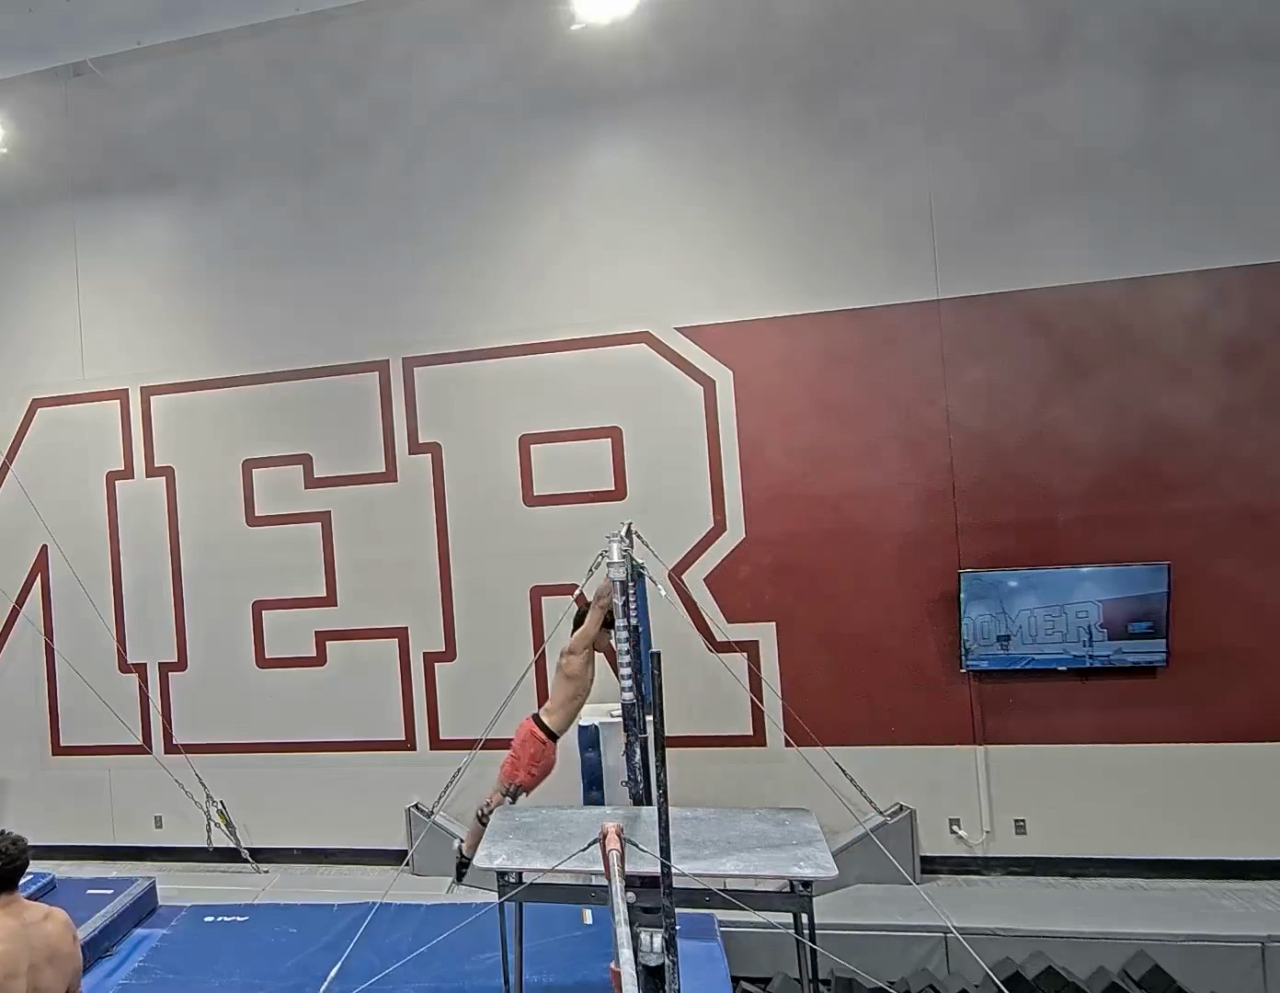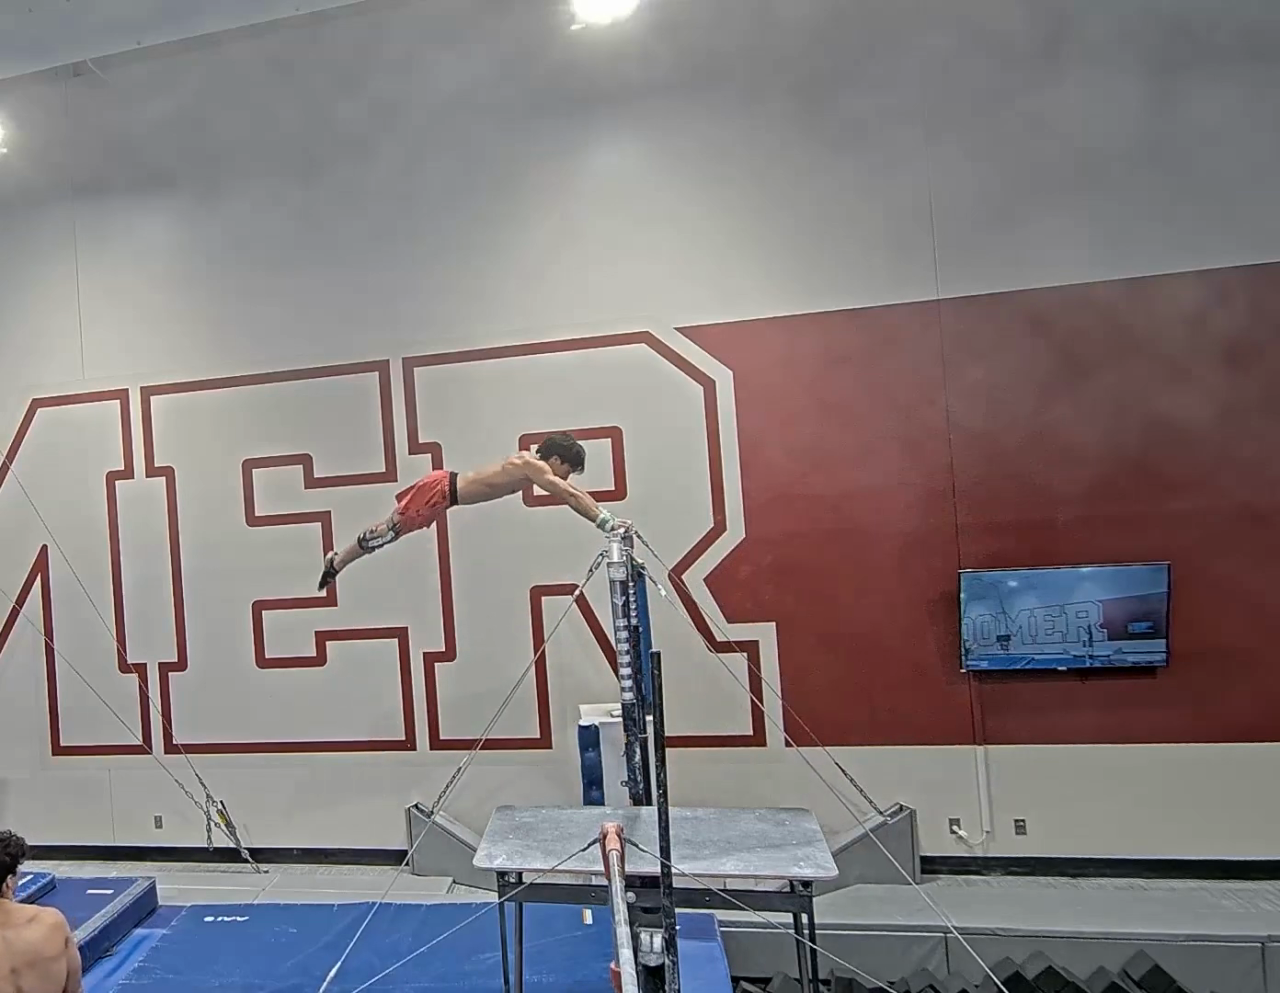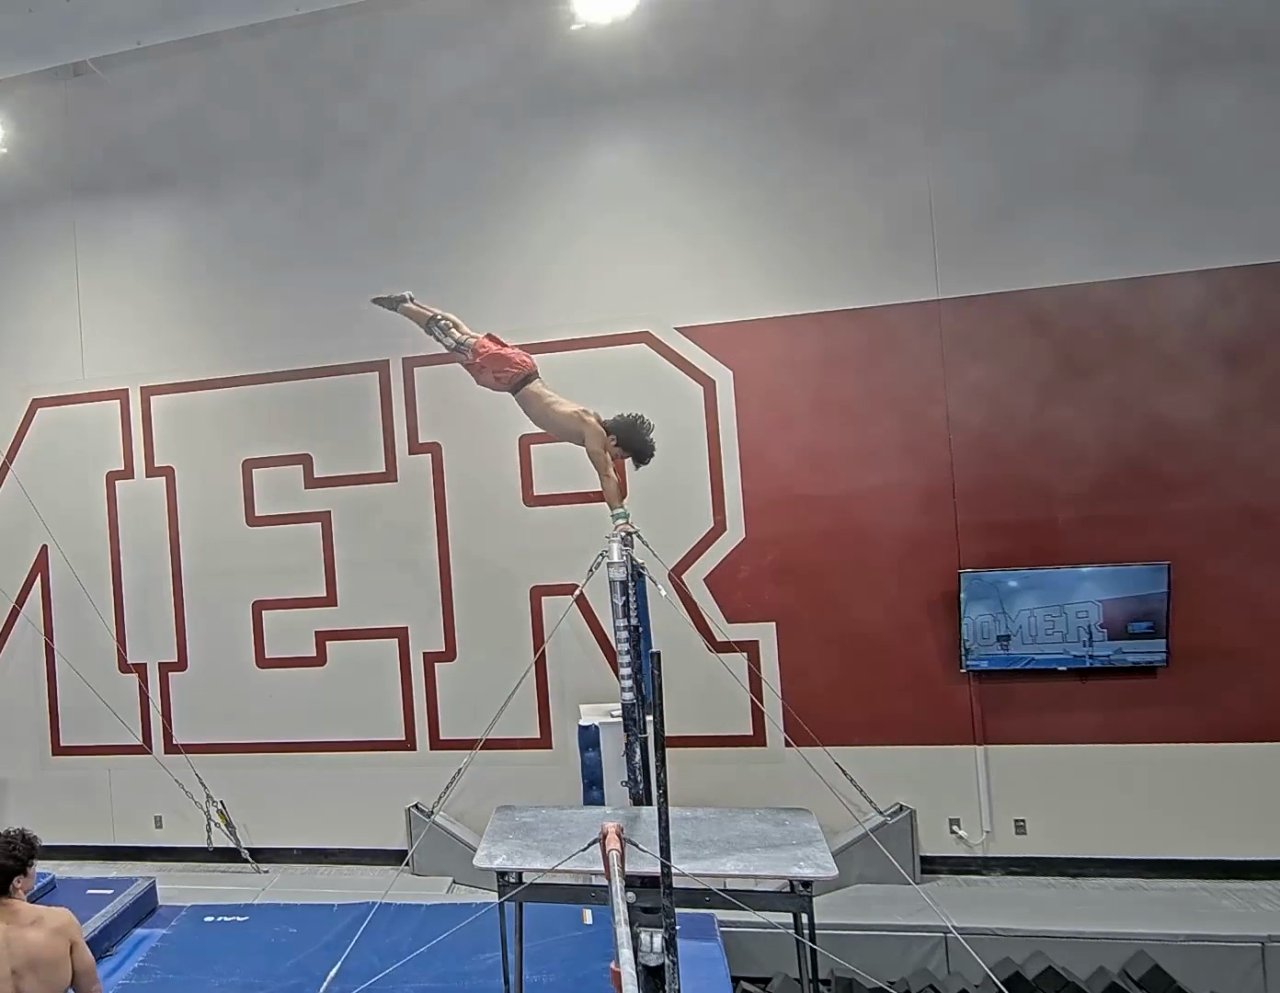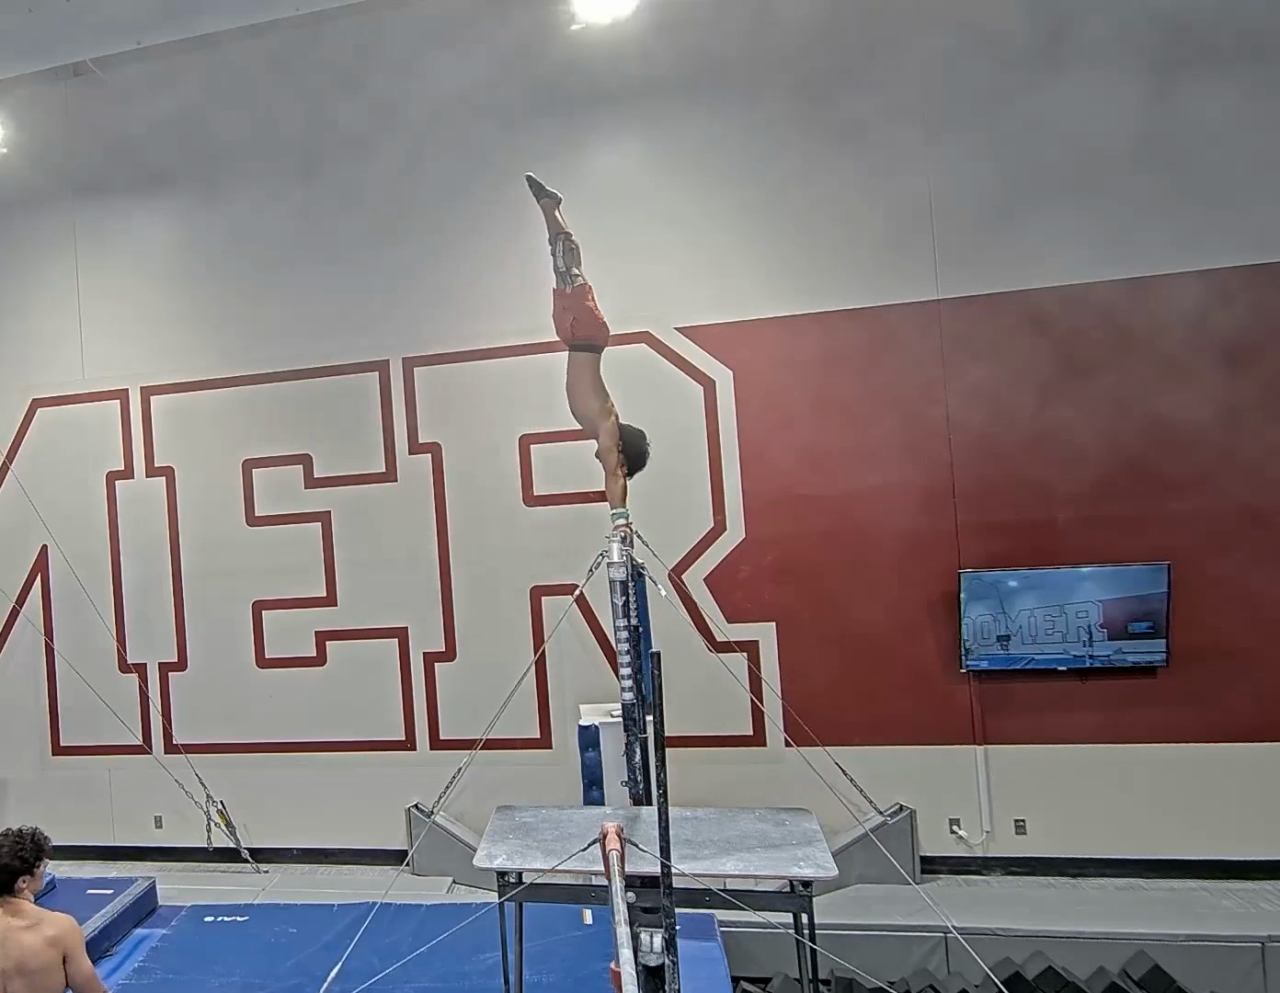
dt=0.3s
person 1, frame 1
left shoulder: (582, 651)
right shoulder: (577, 650)
left elbow: (600, 607)
right elbow: (598, 607)
left hip: (542, 739)
right hip: (537, 739)
left knee: (503, 796)
right knee: (502, 797)
right ankle: (466, 853)
person 1, frame 2
left shoulder: (530, 462)
right shoulder: (532, 467)
left elbow: (564, 490)
right elbow: (568, 494)
right wrist: (607, 519)
left hip: (449, 485)
right hip: (441, 492)
left knee: (389, 530)
right knee: (388, 532)
left ankle: (338, 560)
right ankle: (337, 561)
person 1, frame 3
left shoulder: (595, 428)
right shoulder: (592, 433)
left elbow: (609, 477)
right elbow: (607, 477)
left wrist: (621, 515)
right wrist: (621, 518)
left hip: (518, 371)
right hip: (511, 371)
left knee: (463, 338)
right knee: (456, 340)
left ankle: (407, 303)
right ankle: (403, 304)
person 1, frame 4
left shoulder: (608, 428)
right shoulder: (607, 429)
left elbow: (617, 477)
right elbow: (616, 477)
left wrist: (620, 516)
right wrist: (620, 517)
left hip: (584, 339)
right hip: (582, 335)
right knee: (568, 274)
